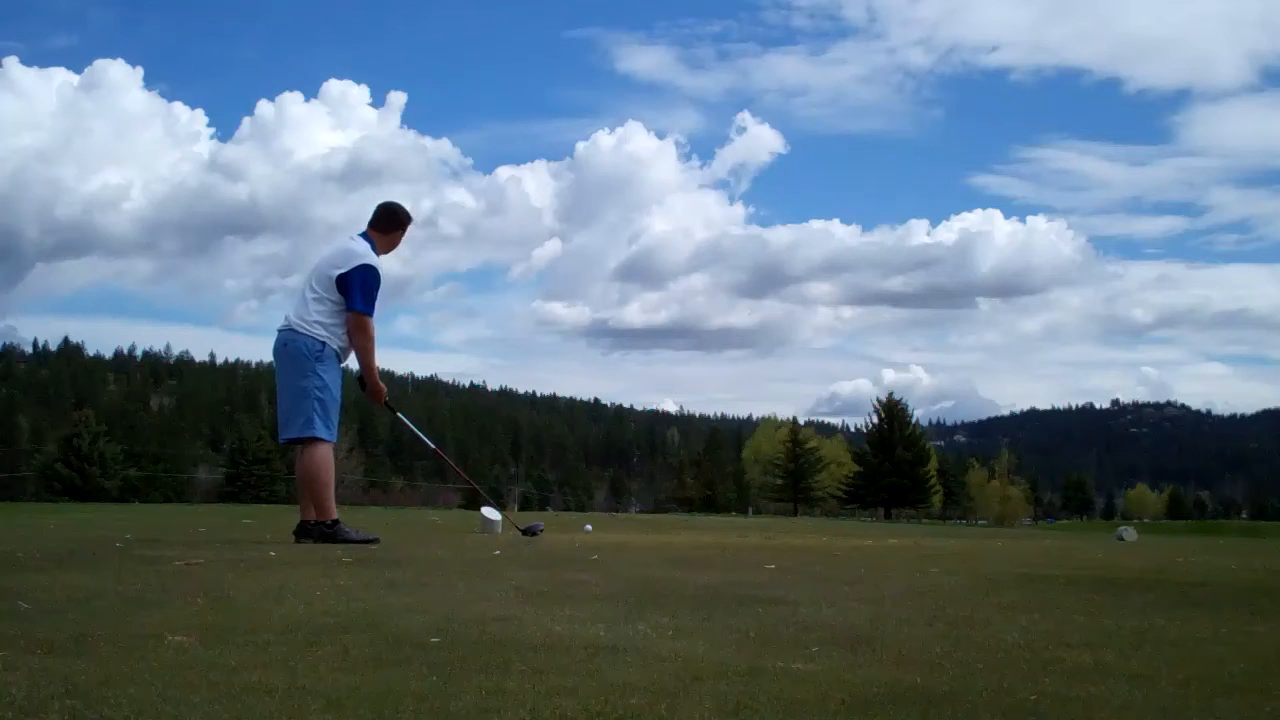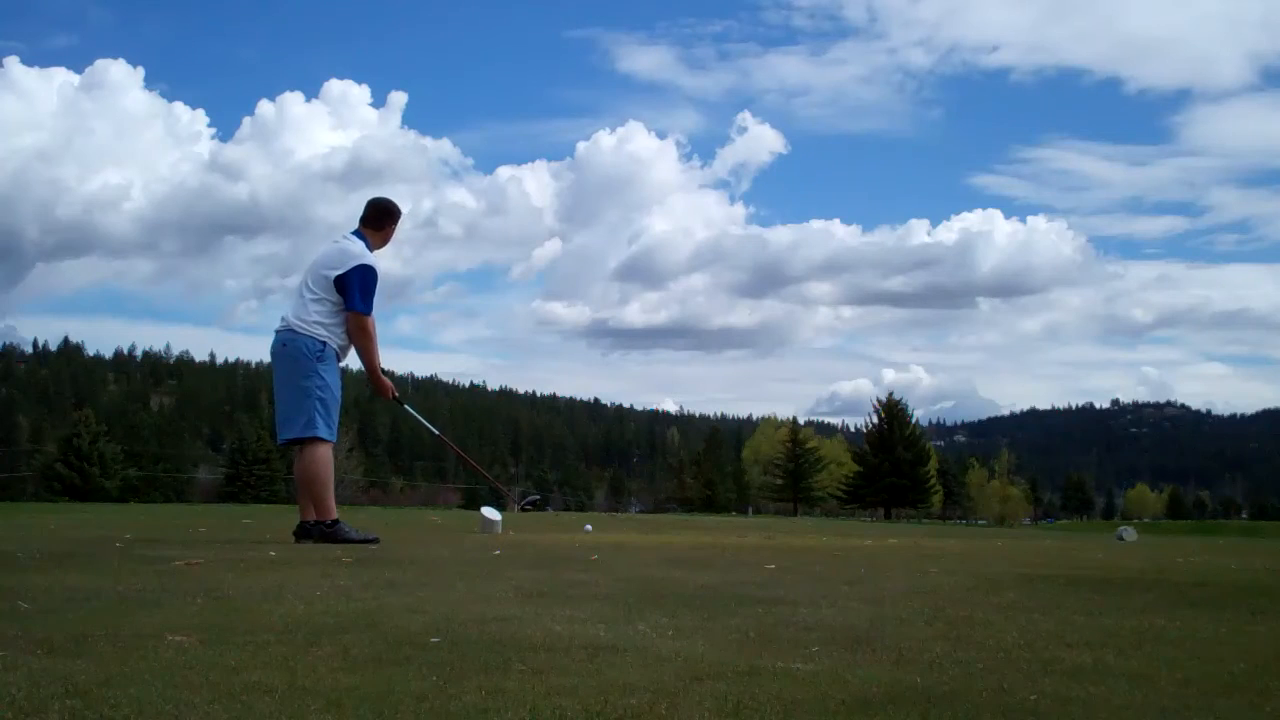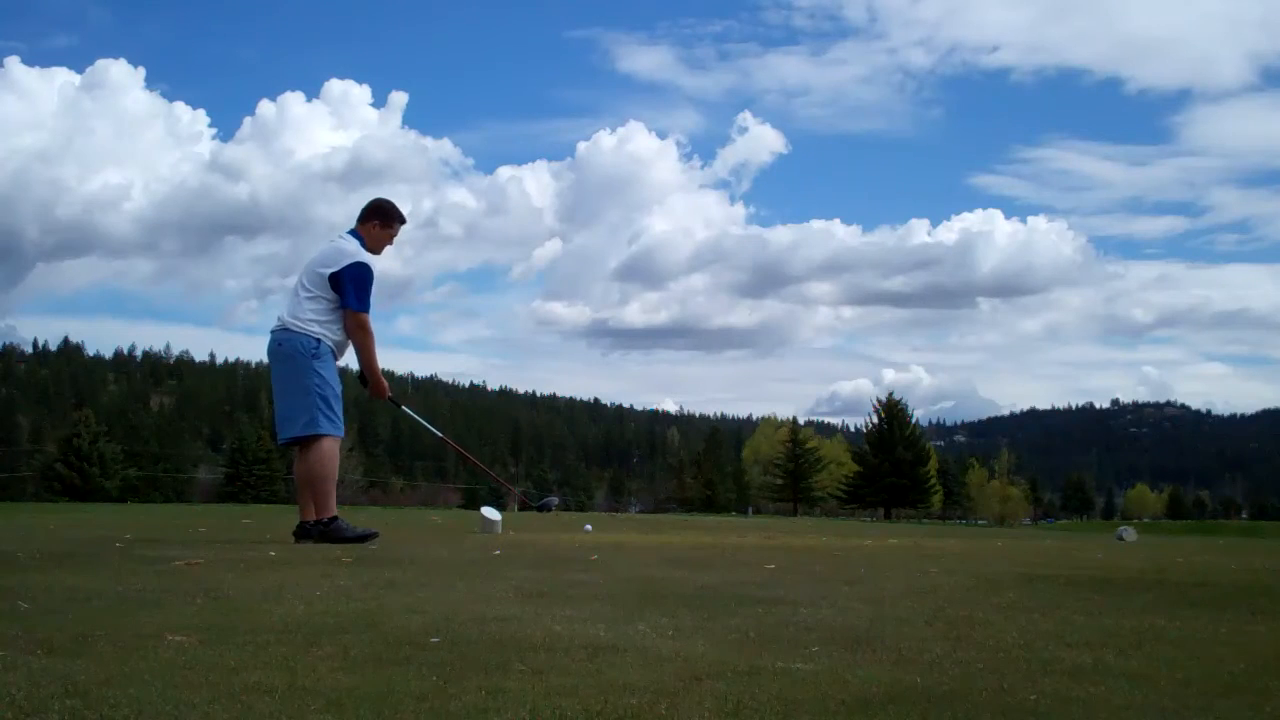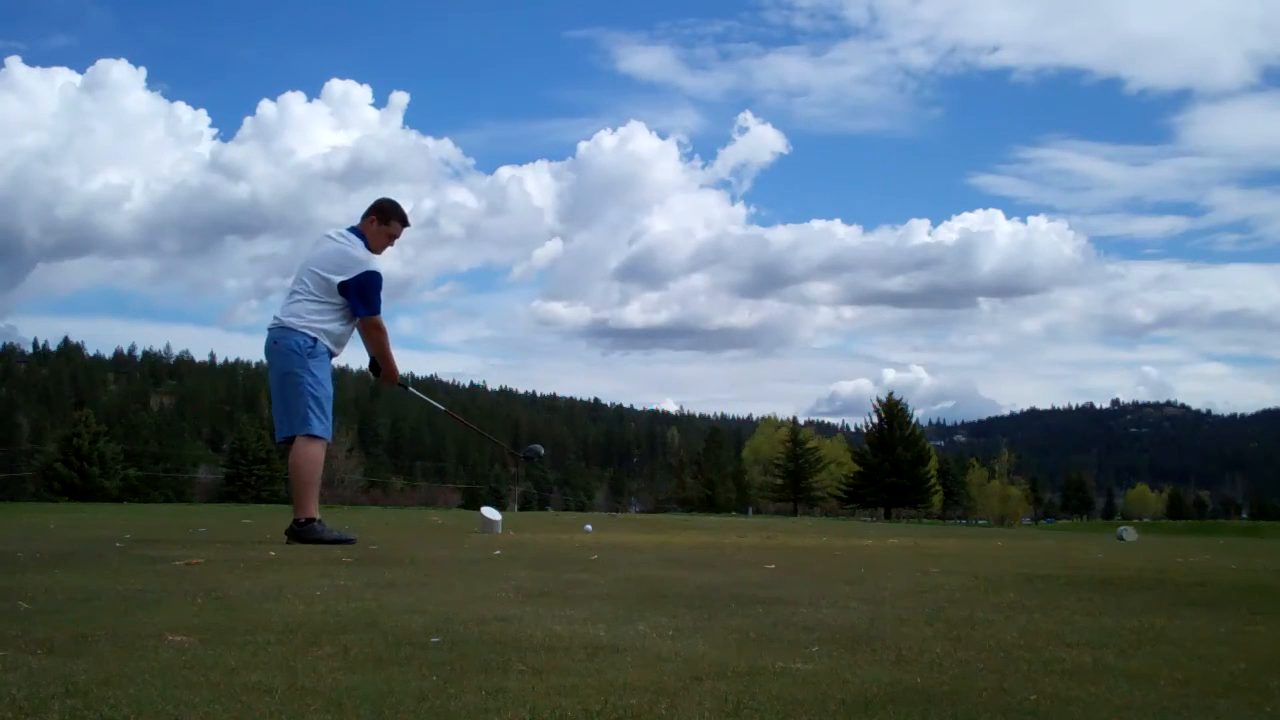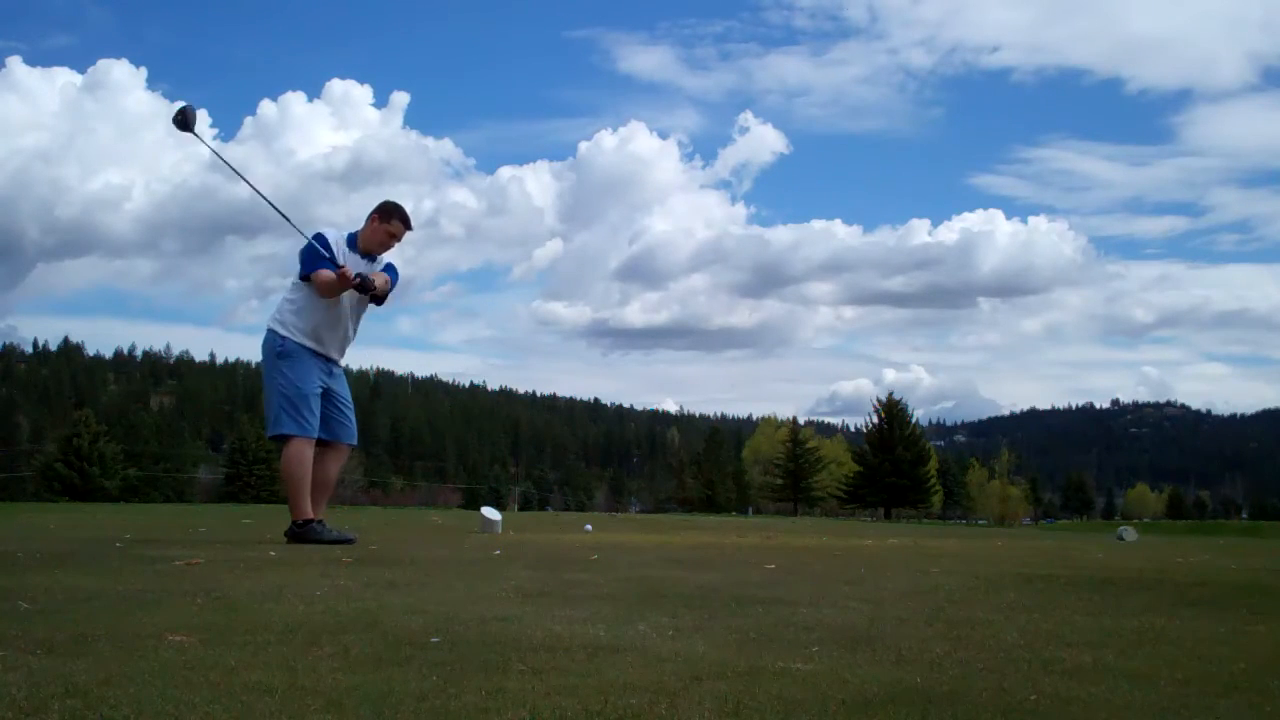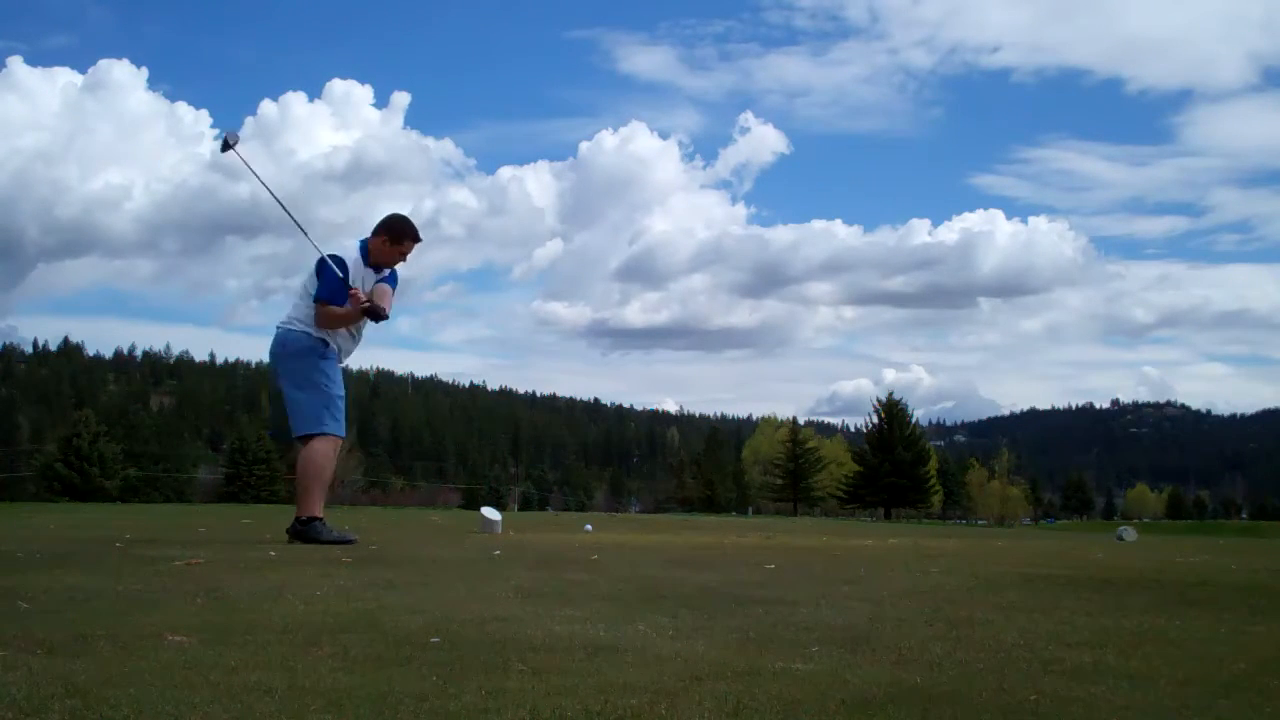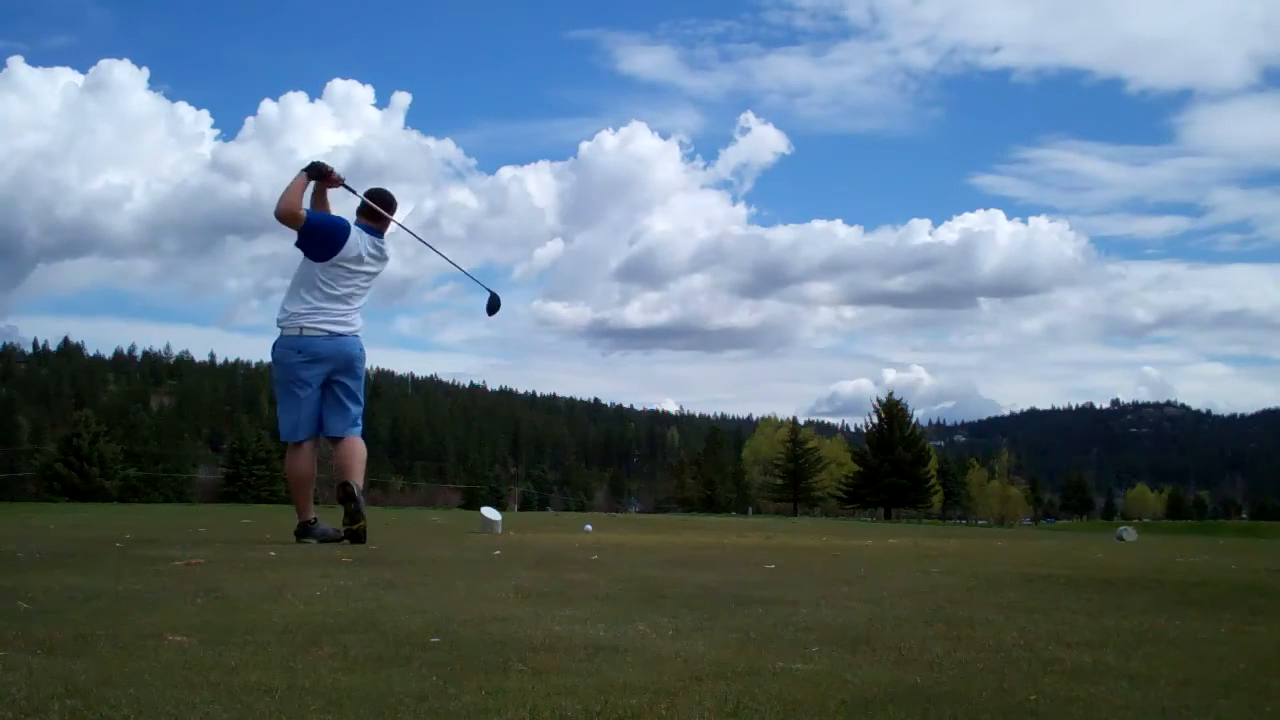
dt=0.5s
person 1, frame 1
left shoulder: (349, 249)
right shoulder: (365, 264)
right elbow: (359, 328)
left wrist: (368, 373)
right wrist: (372, 379)
left hip: (296, 344)
right hip: (312, 348)
left knee: (310, 437)
right knee: (318, 437)
left ankle: (308, 522)
right ankle: (328, 523)
person 1, frame 2
left shoulder: (341, 247)
right shoulder: (362, 263)
right elbow: (360, 328)
left wrist: (372, 372)
right wrist: (378, 377)
left hip: (293, 343)
right hip: (311, 348)
left knee: (307, 438)
right knee: (318, 437)
left ankle: (308, 522)
right ankle: (328, 523)
person 1, frame 3
left shoulder: (338, 248)
right shoulder: (356, 262)
left elbow: (348, 323)
right elbow: (358, 326)
left wrist: (365, 372)
right wrist: (376, 377)
left hip: (290, 345)
right hip: (307, 347)
left knee: (310, 438)
right knee: (324, 433)
left ankle: (308, 522)
right ankle: (328, 521)
person 1, frame 4
left shoulder: (335, 240)
right shoulder: (364, 267)
right elbow: (373, 327)
left wrist: (376, 360)
right wrist: (390, 369)
left hip: (291, 343)
right hip: (303, 345)
left knee: (313, 436)
right knee: (311, 433)
left ankle: (306, 522)
right ankle: (305, 523)
person 1, frame 5
left shoulder: (385, 268)
right shoulder: (324, 242)
left elbow: (379, 288)
right elbow: (323, 285)
left wrist: (360, 280)
right wrist: (341, 280)
left hip: (329, 360)
right hip: (292, 347)
left knee: (339, 441)
right knee: (301, 435)
left ankle: (313, 521)
right ankle: (302, 522)
person 1, frame 6
left shoulder: (386, 273)
right shoulder: (339, 263)
left elbow: (382, 306)
right elbow: (325, 319)
left wrist: (368, 303)
right wrist: (358, 307)
left hip: (309, 352)
right hip: (307, 346)
left knee: (322, 436)
right knee: (324, 433)
left ankle: (305, 519)
right ankle: (309, 521)
person 1, frame 7
left shoulder: (338, 232)
right shoulder: (382, 252)
left elbow: (285, 213)
left wrist: (309, 175)
right wrist: (320, 185)
left hip: (298, 343)
right hip: (346, 347)
left knee: (301, 437)
right knee: (348, 431)
left ankle: (307, 522)
right ankle: (353, 490)
